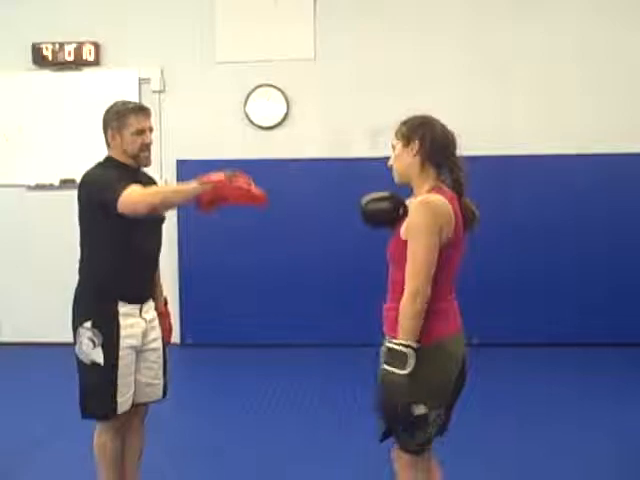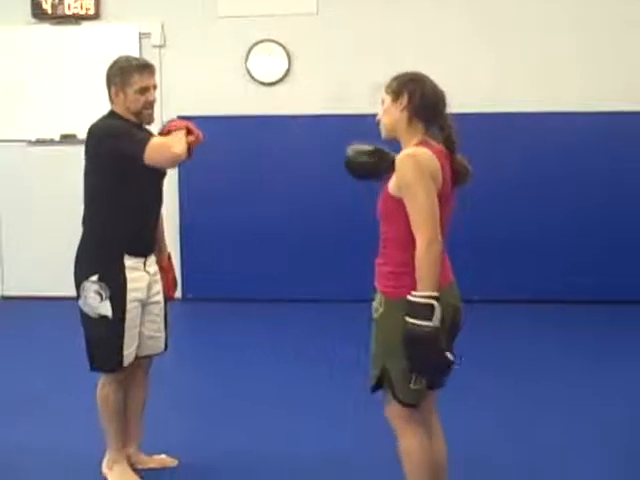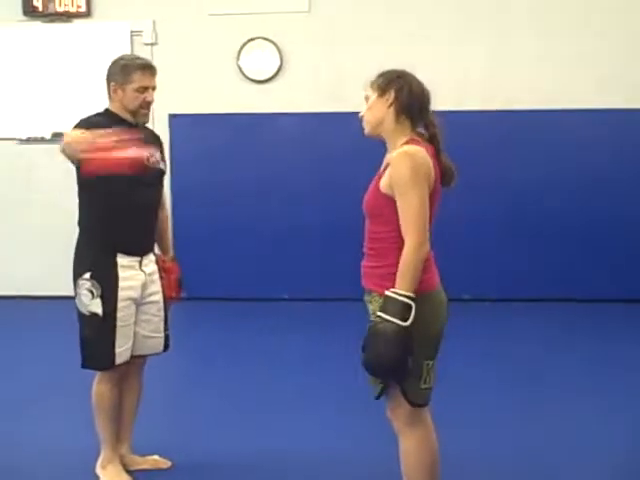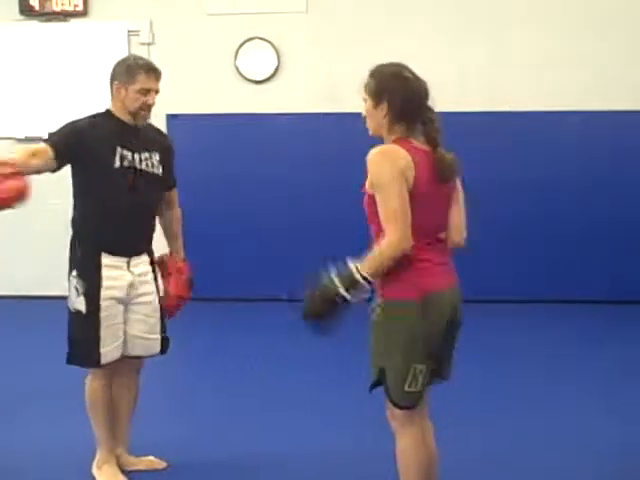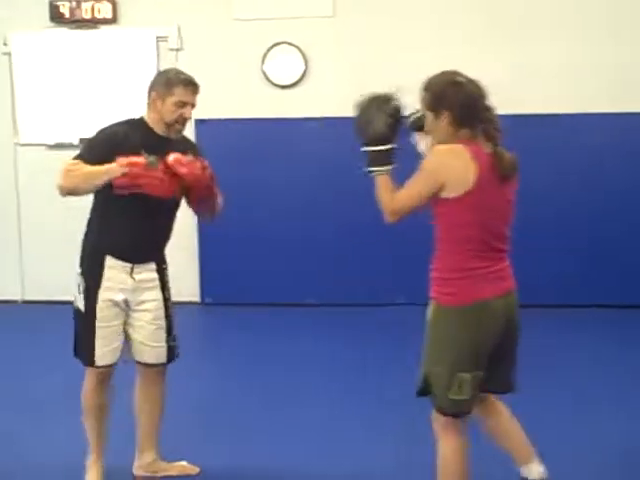
dt=0.4s
person 1, frame 1
left shoulder: (146, 182)
right shoulder: (99, 180)
right elbow: (141, 203)
left wrist: (159, 302)
right wrist: (202, 187)
left hip: (144, 312)
right hip: (107, 315)
left knee: (137, 410)
right knee: (112, 416)
person 1, frame 2
left shoulder: (145, 135)
right shoulder: (108, 133)
right elbow: (172, 154)
left wrist: (163, 255)
right wrist: (180, 133)
left hip: (145, 264)
right hip: (108, 267)
left knee: (141, 362)
right knee: (115, 368)
person 1, frame 3
left shoulder: (152, 140)
right shoulder: (98, 127)
right elbow: (74, 143)
left wrist: (168, 256)
right wrist: (102, 148)
left hip: (146, 264)
right hip: (106, 266)
left knee: (137, 362)
right knee: (110, 365)
person 1, frame 4
left shoulder: (159, 141)
right shoulder: (87, 132)
left elbow: (169, 204)
right elbow: (39, 155)
left wrist: (178, 258)
left hip: (142, 265)
right hip: (97, 265)
left knee: (132, 362)
right knee: (102, 364)
person 1, frame 5
left shoulder: (187, 151)
right shoulder: (116, 137)
left elbow: (211, 207)
right elbow: (66, 181)
left wrist: (203, 186)
right wrist: (118, 170)
left hip: (151, 271)
right hip: (106, 267)
left knee: (154, 366)
right knee: (99, 368)
person 2, frame 1
left shoulder: (428, 207)
right shoulder: (442, 201)
left elbow: (417, 292)
left wrist: (397, 364)
right wrist: (401, 216)
left hip: (424, 347)
right hip: (440, 341)
person 2, frame 2
left shoulder: (413, 160)
right shoulder: (432, 154)
left elbow: (429, 241)
left wrist: (423, 316)
right wrist: (388, 166)
left hip: (408, 301)
right hip: (426, 296)
left knee: (403, 415)
right knee: (422, 411)
person 2, frame 3
left shoulder: (406, 159)
right shoulder: (411, 152)
left elbow: (416, 244)
left wrist: (394, 316)
left hip: (402, 299)
right hip: (403, 298)
left knee: (406, 415)
right knee: (411, 409)
person 2, frame 4
left shoulder: (384, 159)
right shoulder: (439, 157)
left elbow: (397, 241)
right elbow: (457, 235)
left wrist: (342, 281)
left hip: (408, 300)
right hip: (441, 292)
left knee: (404, 415)
right knee: (412, 408)
person 2, frame 5
left shoulder: (446, 158)
right shoulder: (500, 159)
left elbow: (393, 210)
left wrist: (378, 149)
left hip: (461, 307)
right hip: (501, 299)
left knee: (446, 422)
right knee: (484, 399)
